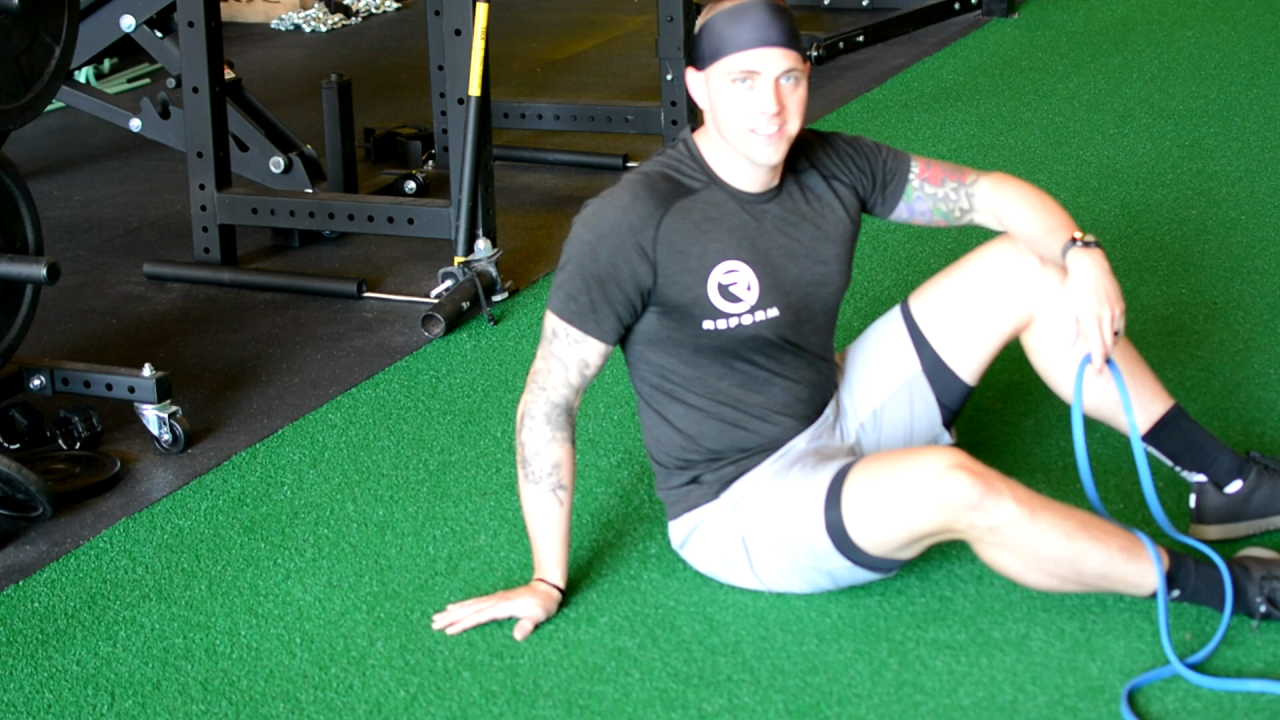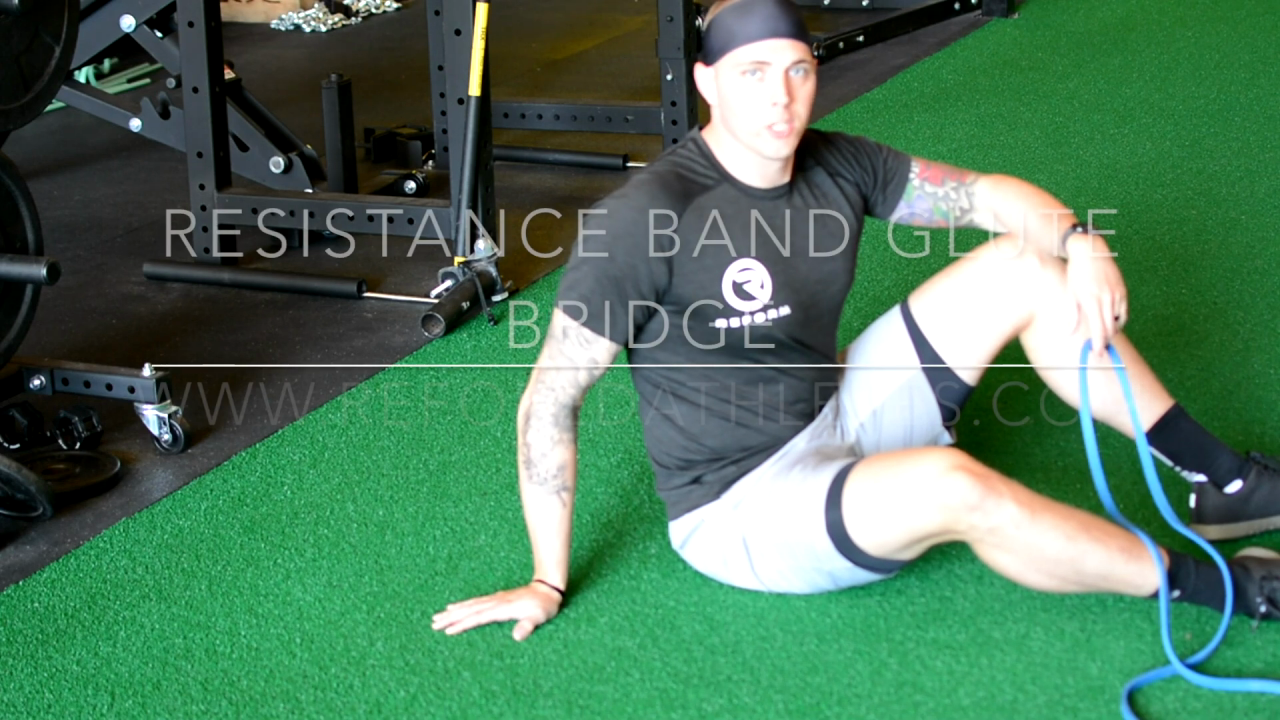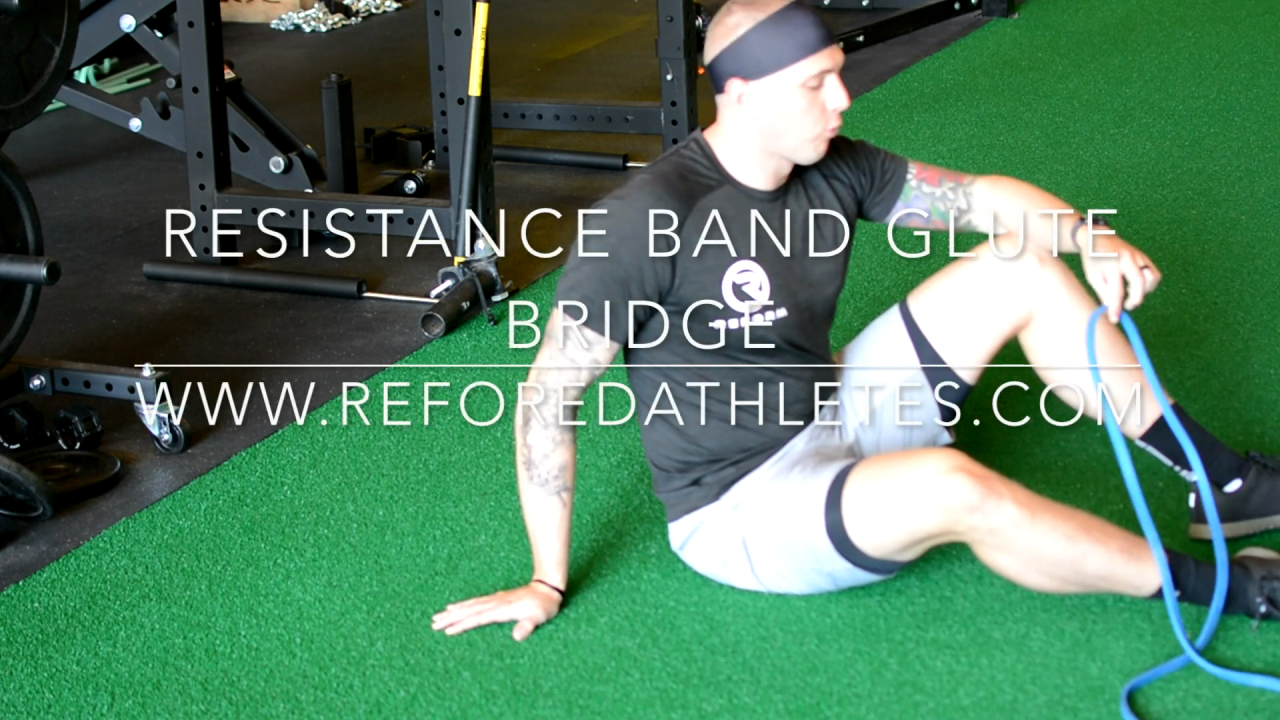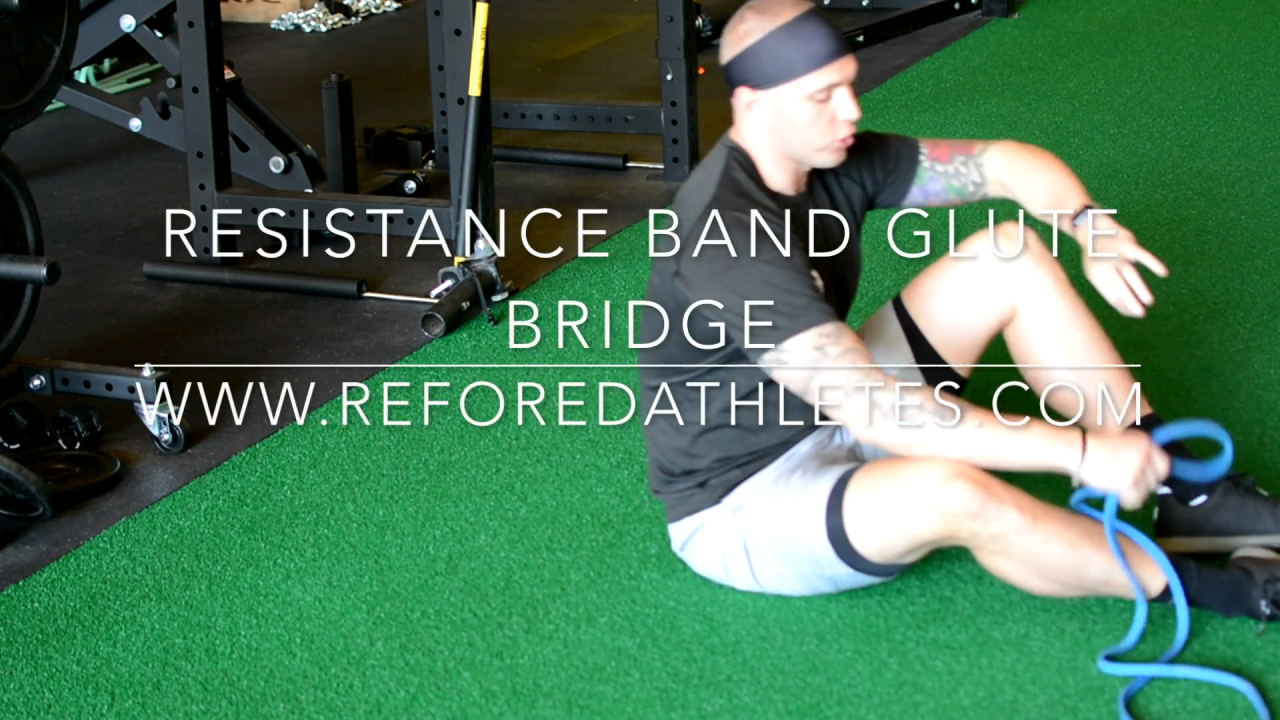
dt=1s
person 1, frame 1
left shoulder: (832, 166)
right shoulder: (632, 221)
left elbow: (987, 192)
right elbow: (546, 402)
left wrist: (1081, 253)
right wrist: (547, 582)
left hip: (838, 416)
right hip: (739, 508)
left knee: (1024, 266)
right knee: (949, 484)
right ankle: (1205, 585)
person 1, frame 2
left shoulder: (835, 164)
right shoulder: (646, 219)
left elbow: (988, 194)
right elbow: (549, 400)
left wrist: (1080, 241)
right wrist: (549, 583)
left hip: (839, 417)
right hip: (741, 508)
left knee: (1026, 267)
right knee: (950, 483)
right ankle: (1204, 584)
person 1, frame 3
left shoulder: (833, 166)
right shoulder: (649, 220)
left elbow: (982, 197)
right elbow: (547, 397)
left wrist: (1092, 237)
right wrist: (548, 582)
left hip: (834, 419)
right hip: (740, 510)
left knee: (1022, 267)
right knee: (952, 485)
right ankle: (1208, 585)
person 1, frame 4
left shoulder: (836, 156)
right shoulder: (731, 236)
left elbow: (1009, 160)
right elbow: (877, 416)
left wrist: (1088, 222)
right wrist: (1080, 448)
left hip: (831, 420)
right hip: (741, 510)
left knee: (1012, 257)
right knee: (955, 490)
left ankle: (1187, 495)
right ankle: (1198, 586)
